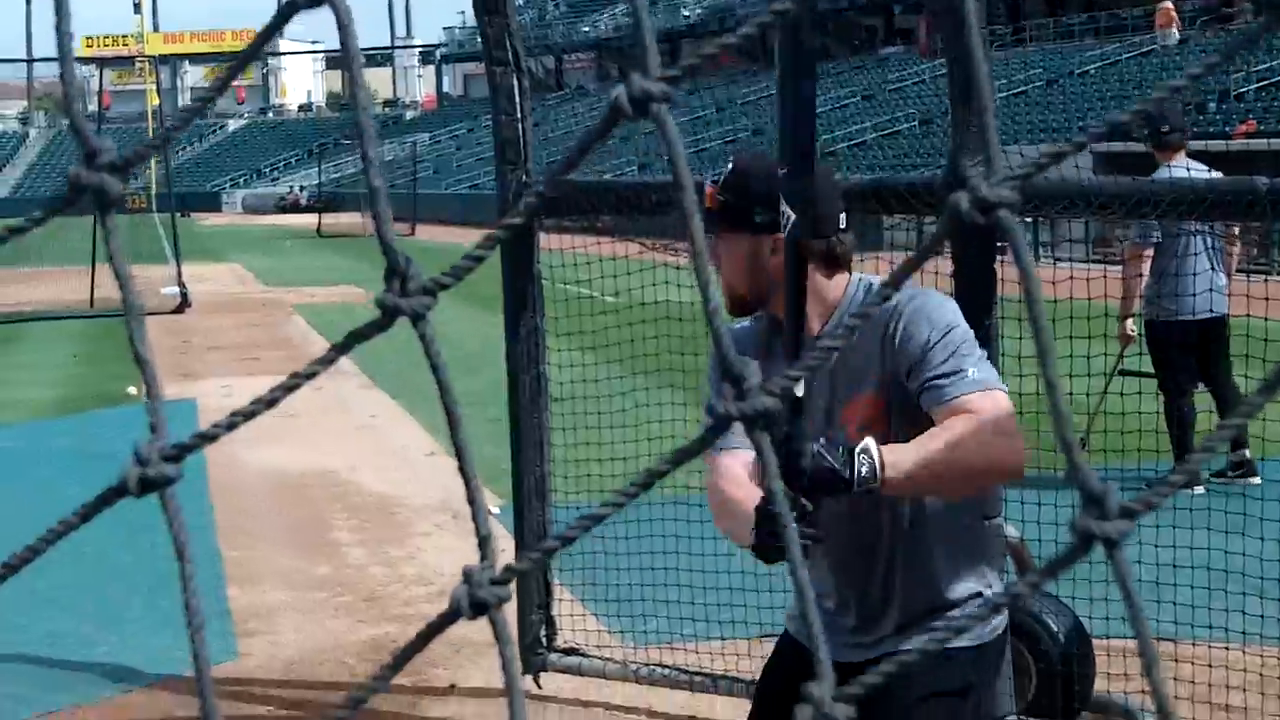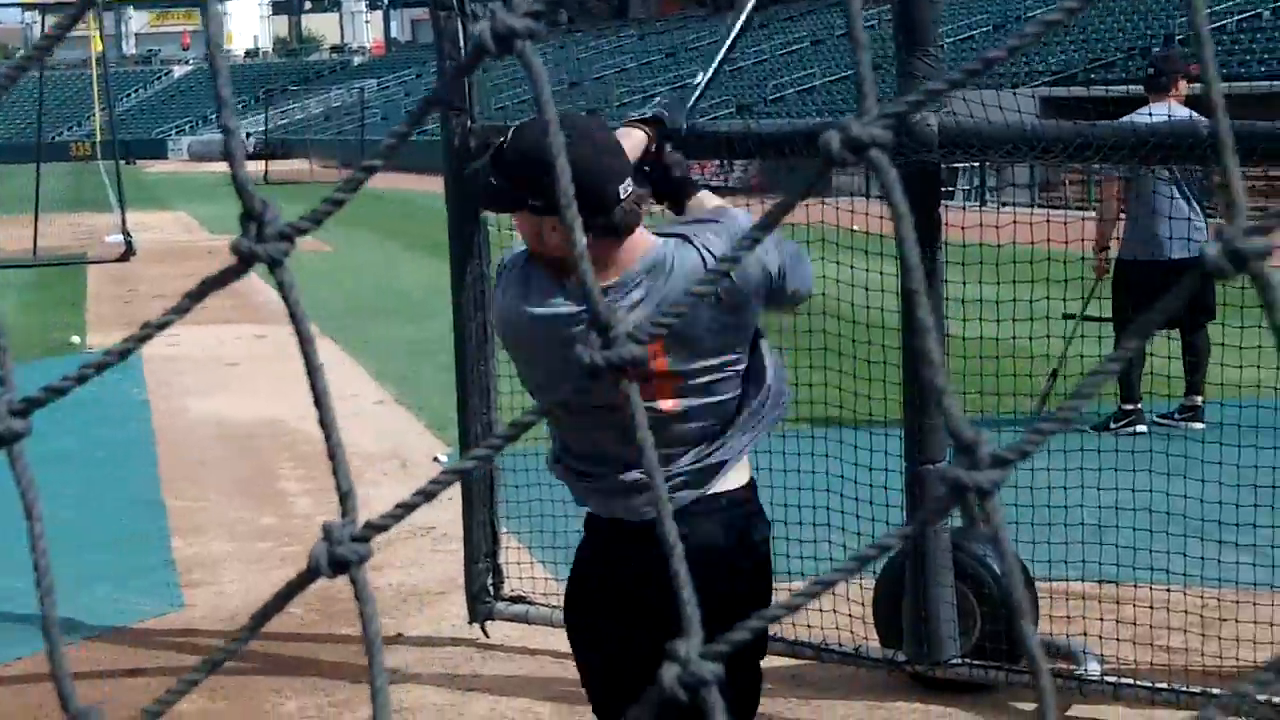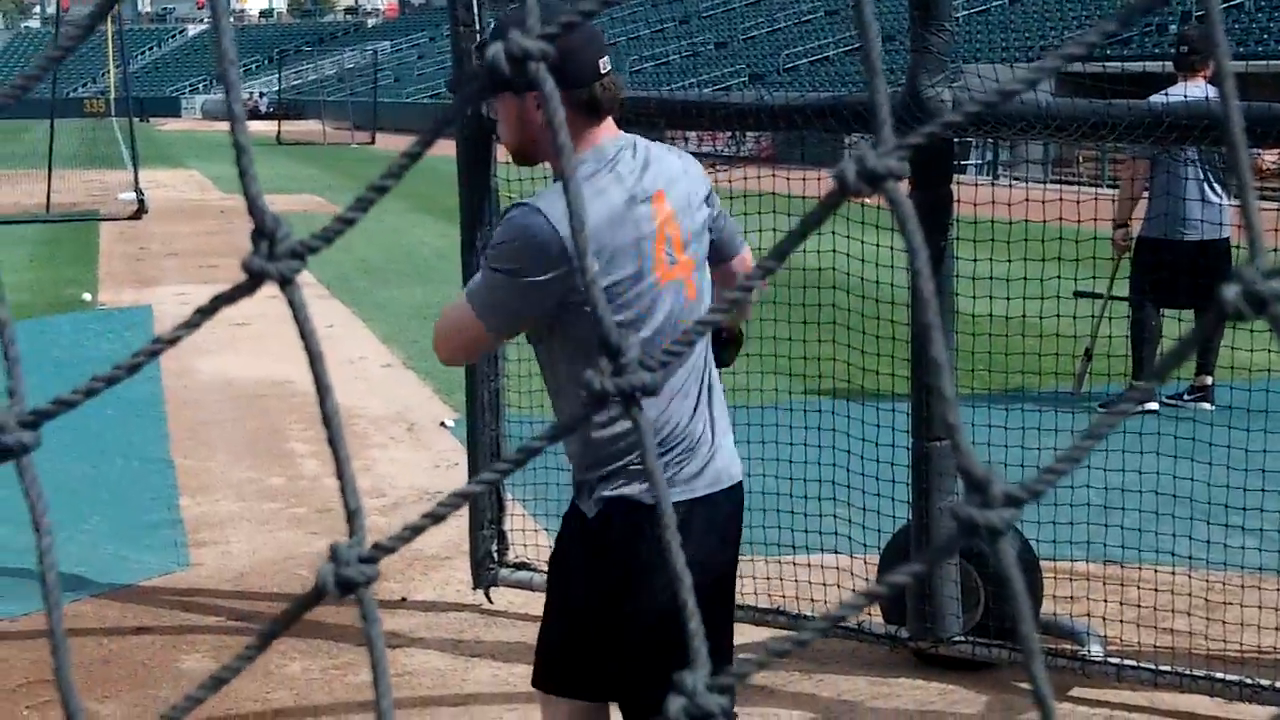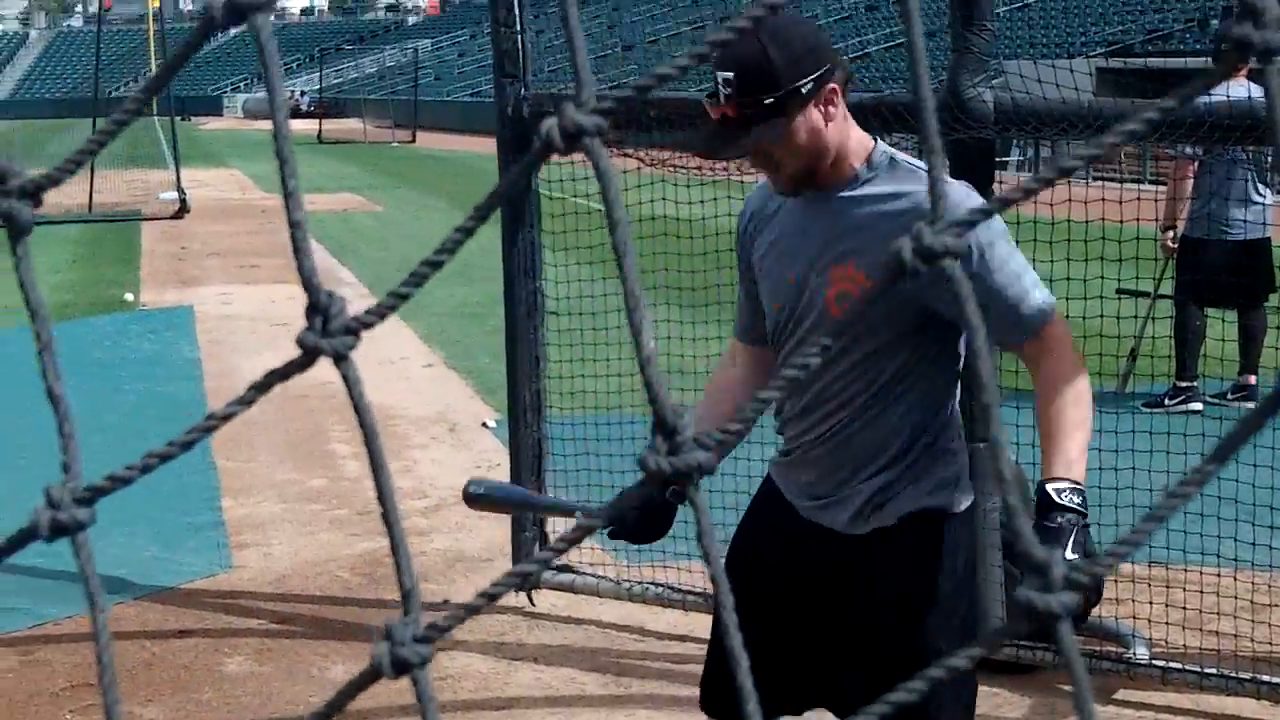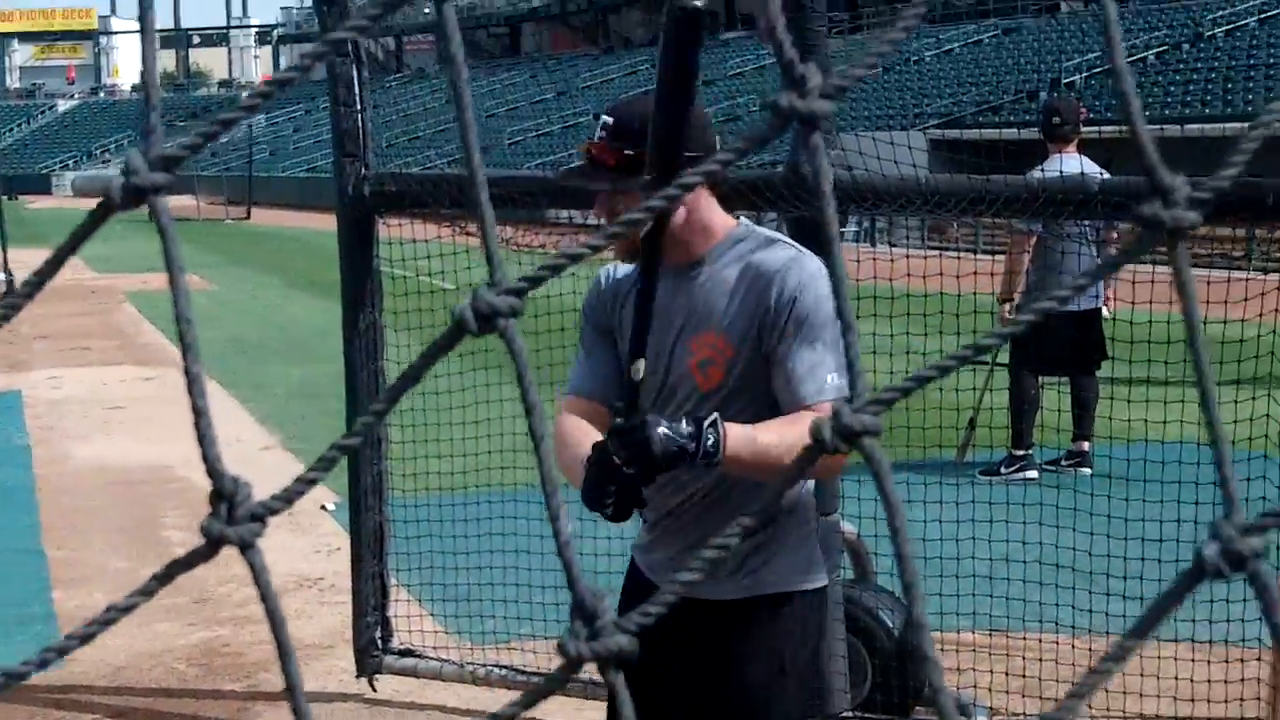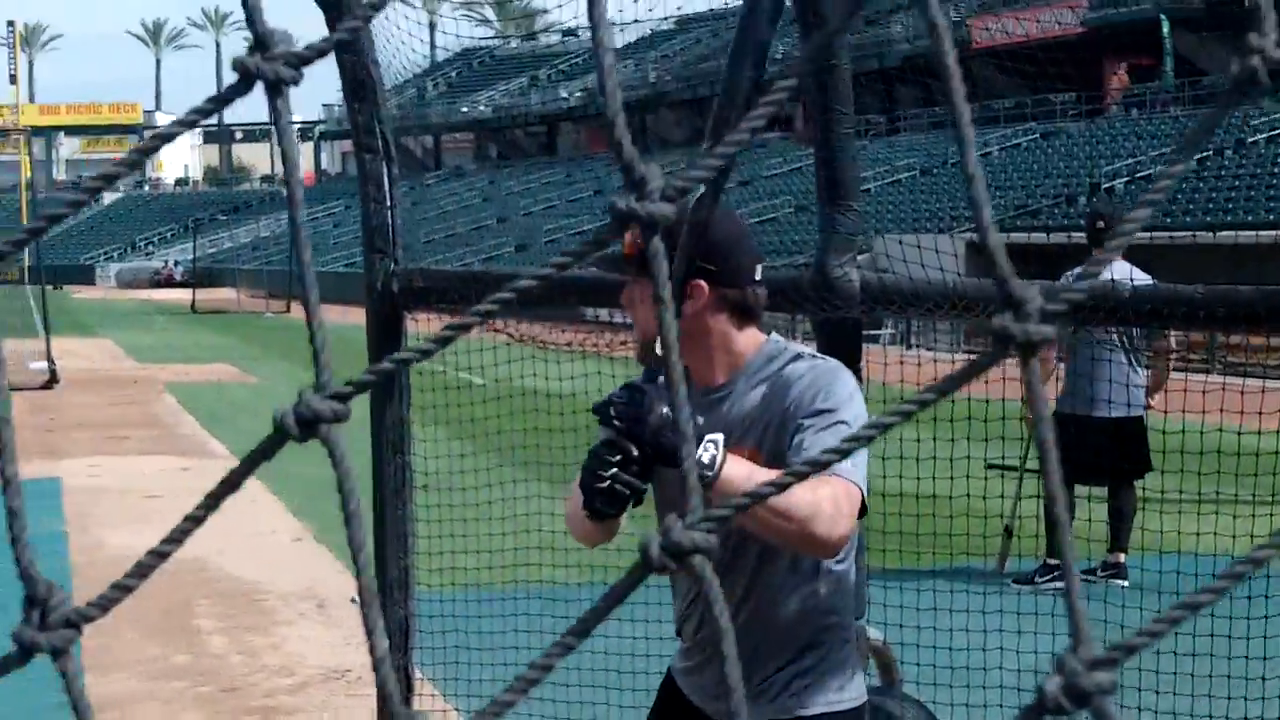
dt=0.7s
person 1, frame 1
left shoulder: (914, 320)
right shoulder: (744, 351)
left elbow: (1002, 449)
right elbow: (729, 486)
left wrist: (854, 465)
right wrist: (762, 519)
left hip: (942, 640)
right hip: (825, 635)
person 1, frame 2
left shoulder: (517, 296)
right shoulder: (730, 250)
right elbow: (791, 268)
left wrist: (633, 141)
right wrist: (687, 190)
left hip: (626, 546)
right hip: (738, 527)
person 1, frame 3
left shoulder: (543, 223)
right shoulder: (676, 170)
left elbow: (455, 343)
right elbow: (735, 267)
left wrist: (492, 291)
right wrist: (721, 330)
left hip: (656, 507)
right hip: (626, 492)
person 1, frame 4
left shoulder: (935, 214)
right shoulder: (762, 211)
left elbow: (1056, 356)
left wrist: (1059, 500)
left hip: (908, 530)
right hip: (787, 508)
person 1, frame 5
left shoulder: (788, 278)
right shoulder: (615, 287)
right elbow: (577, 418)
left wrist: (699, 441)
right wrist: (598, 464)
left hip: (763, 597)
right hip: (654, 581)
person 1, frame 6
left shoulder: (817, 385)
right shoulder: (652, 397)
left elbow: (827, 525)
right elbow: (584, 527)
left wrist: (696, 453)
right wrist: (598, 499)
person 2, frame 1
right shoulder: (1217, 180)
left elbow: (1140, 257)
right elbow: (1232, 242)
left wrist: (1126, 313)
left hip: (1171, 308)
right hip: (1214, 302)
left knee: (1177, 389)
right knee: (1221, 379)
right ankle: (1242, 461)
person 2, frame 2
left shoulder: (1126, 129)
right shoulder: (1201, 126)
left elbow: (1111, 194)
left wrist: (1101, 246)
left hip: (1141, 248)
right hip: (1193, 245)
left knee: (1130, 327)
right knee: (1193, 324)
left ankle: (1129, 410)
right ankle: (1193, 405)
person 2, frame 3
left shoulder: (1156, 105)
left elbow: (1137, 171)
right elbow: (1253, 161)
left wrist: (1121, 223)
right wrist: (1262, 161)
left hip: (1163, 227)
right hip: (1213, 225)
left knee: (1146, 304)
right knee: (1209, 305)
left ankle: (1142, 388)
right ankle: (1202, 385)
person 2, frame 4
left shoulder: (1202, 106)
right shoulder: (1268, 102)
left elbow: (1184, 171)
left wrist: (1168, 224)
left hip: (1209, 226)
right hip: (1256, 225)
left knee: (1190, 302)
right knee: (1252, 305)
left ankle: (1185, 388)
right ankle: (1247, 384)
person 2, frame 5
left shoulder: (1037, 179)
right shoulder: (1101, 177)
left elbow: (1022, 246)
right elbow: (1111, 240)
left wrist: (1006, 297)
right wrist: (1104, 285)
left hip: (1044, 296)
right hip: (1088, 295)
left knee: (1024, 371)
right knee: (1083, 371)
left ankle: (1021, 455)
right ankle: (1081, 450)
person 2, frame 6
left shoulder: (1071, 280)
right shoulder: (1145, 283)
left elbow: (1051, 347)
right elbow: (1162, 348)
right wrist: (1154, 390)
left hip: (1080, 404)
right hip: (1129, 404)
left knee: (1061, 478)
right knee: (1122, 480)
left ankle: (1054, 564)
right ankle: (1116, 561)
